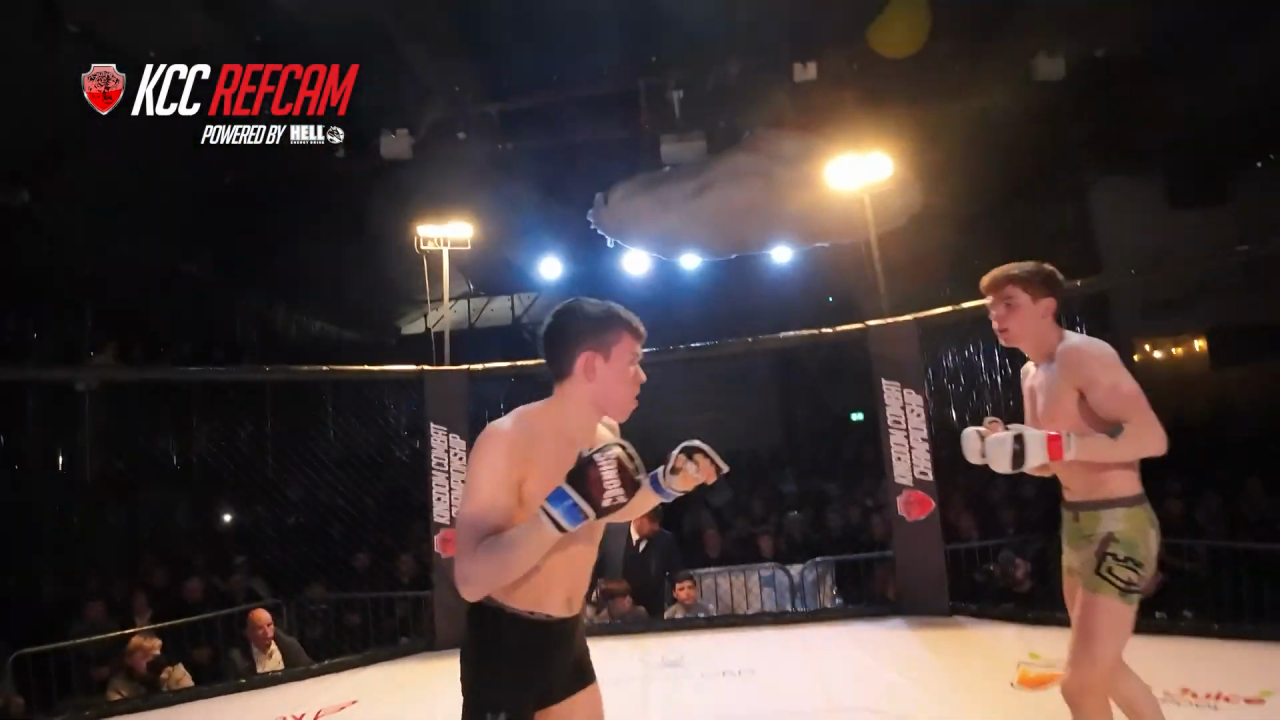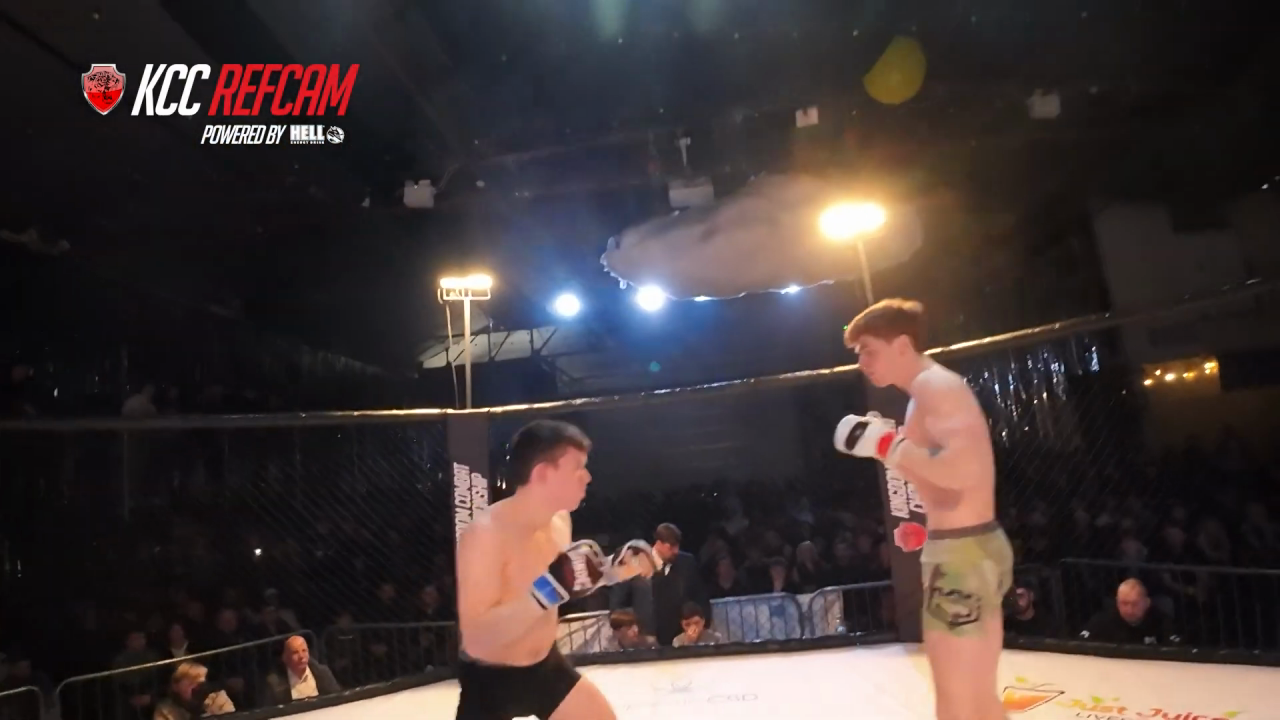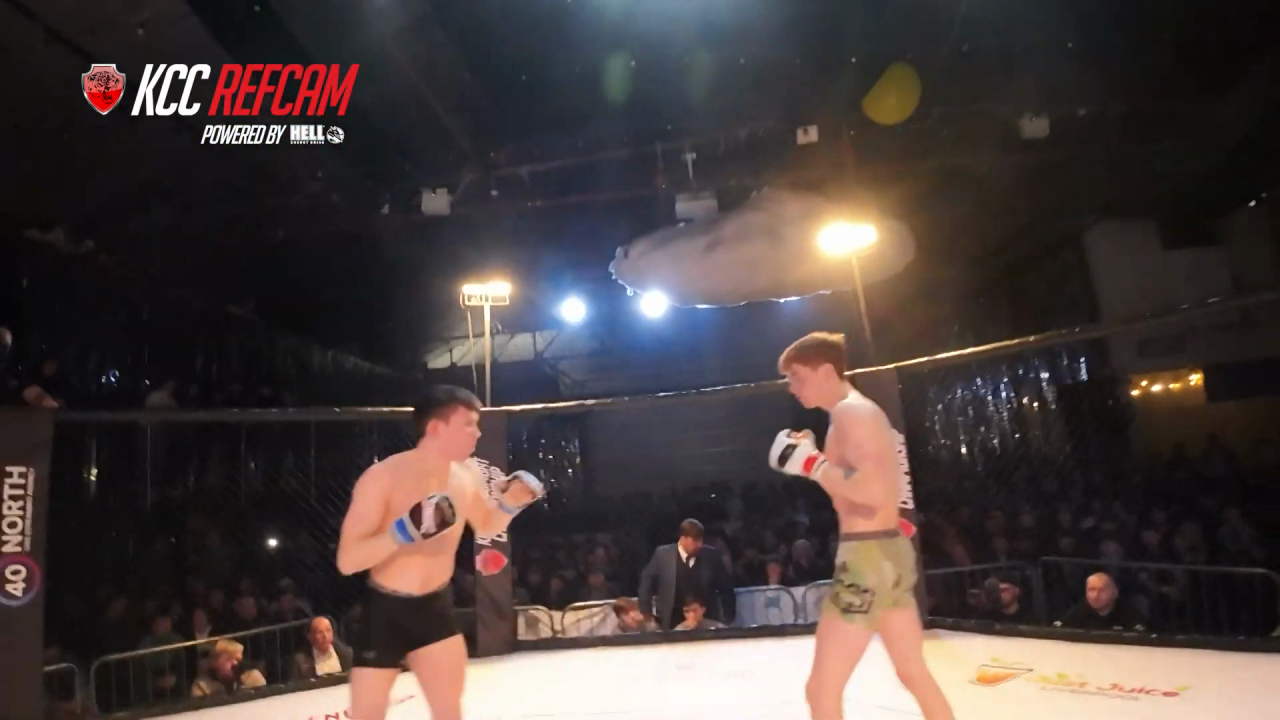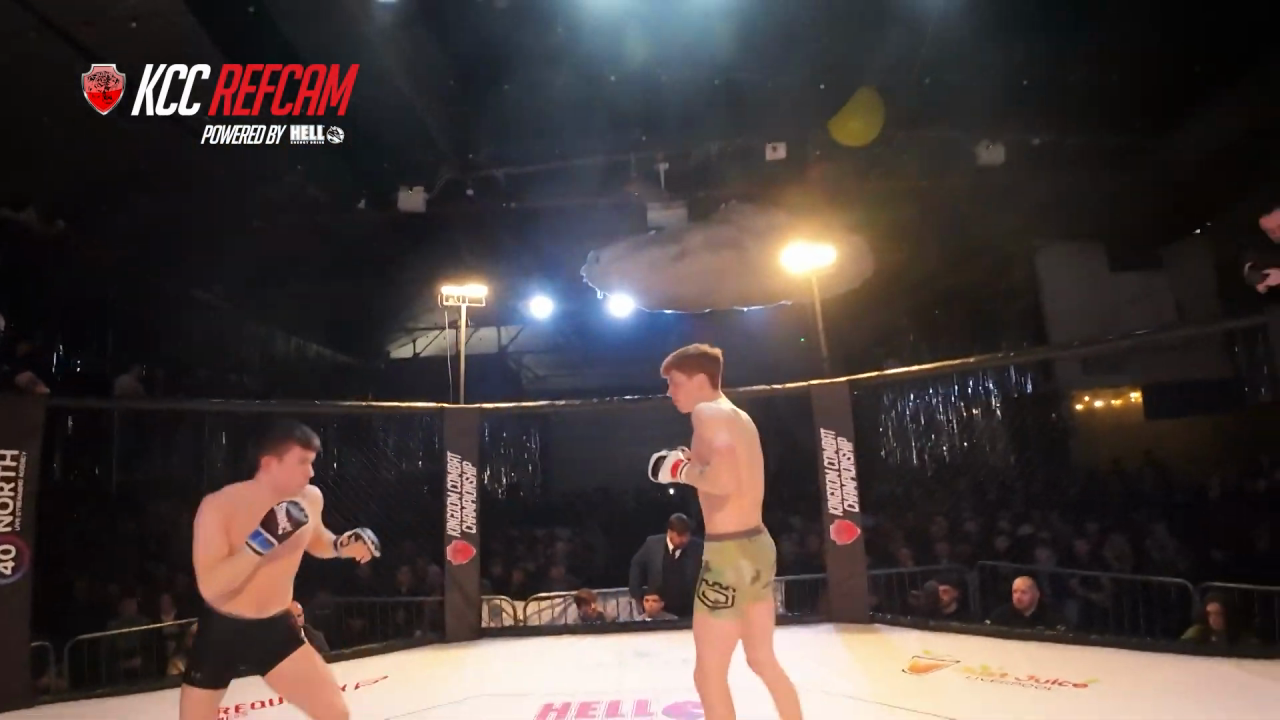
dt=0.4s
person 1, frame 1
left shoulder: (1084, 355)
right shoulder: (1031, 373)
left elbow: (1153, 438)
left wrist: (1054, 444)
right wrist: (1002, 445)
left hip: (1119, 528)
right hip: (1080, 526)
right knee: (1103, 670)
person 1, frame 2
left shoulder: (936, 386)
right shoulder: (931, 392)
left elbow: (963, 473)
left wrist: (888, 444)
right wrist: (888, 447)
left hip: (963, 555)
right hip: (976, 550)
person 1, frame 3
left shoulder: (849, 412)
right shoulder: (862, 411)
left elbow: (874, 491)
left wrist: (812, 464)
right wrist: (815, 461)
left hip: (869, 557)
right hip: (890, 552)
right knee: (914, 674)
person 1, frame 4
right shoulder: (736, 418)
left elbow: (724, 480)
left wrist: (680, 470)
right wrist: (690, 466)
left hip: (730, 554)
right hip: (756, 547)
left knee: (709, 678)
right knee: (763, 660)
person 2, frame 1
left shoulder: (606, 436)
right shoulder: (505, 443)
right elbow: (472, 581)
left wrist: (664, 485)
right wrist: (565, 506)
left hip: (563, 635)
right hip: (502, 639)
person 2, frame 2
left shoulder: (559, 519)
right shoulder: (485, 535)
right elbow: (479, 644)
left wrist: (610, 571)
right wrist: (547, 591)
left hip: (543, 667)
right hip: (489, 681)
person 2, frame 3
left shoulder: (469, 473)
right shoulder: (382, 477)
left elbow: (487, 527)
right elbow: (347, 560)
left wrist: (510, 504)
right wrist: (404, 530)
left hip: (435, 606)
right hip: (386, 609)
person 2, frame 4
left shoulder: (310, 498)
right shoulder: (218, 507)
right elbow: (210, 588)
left wrist: (342, 546)
right wrist: (260, 542)
left hip: (277, 627)
right hip: (223, 631)
